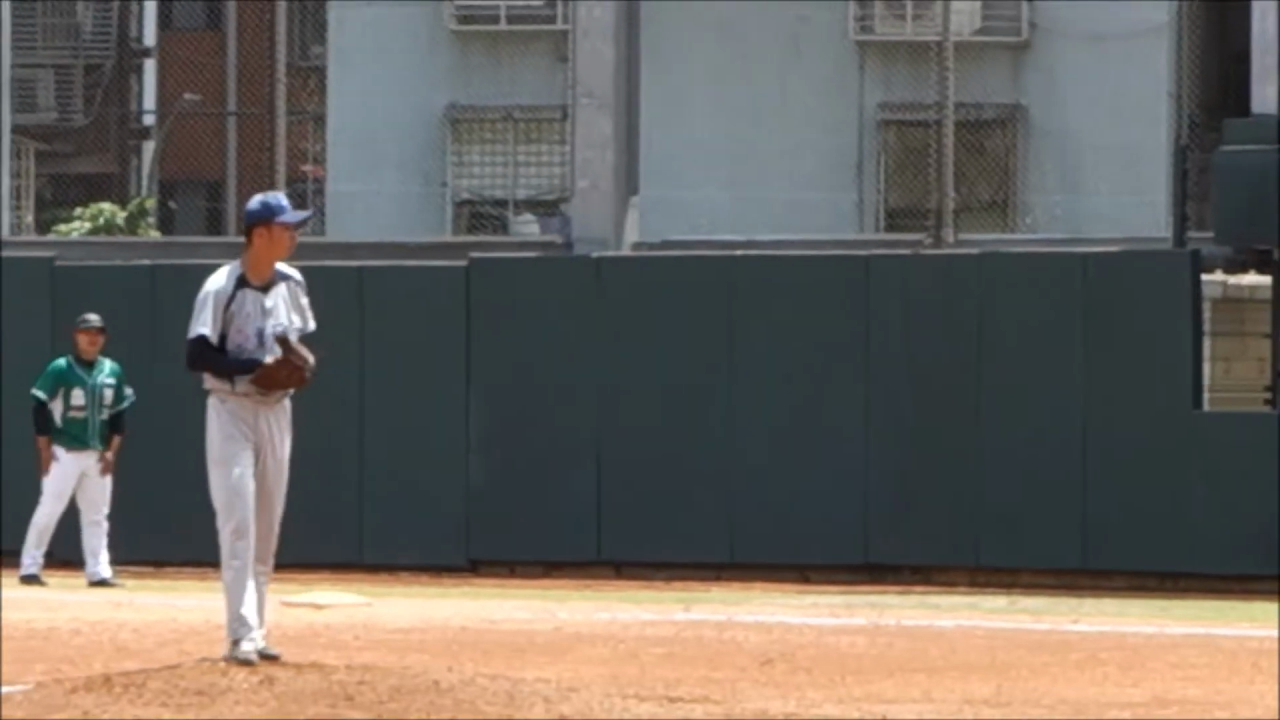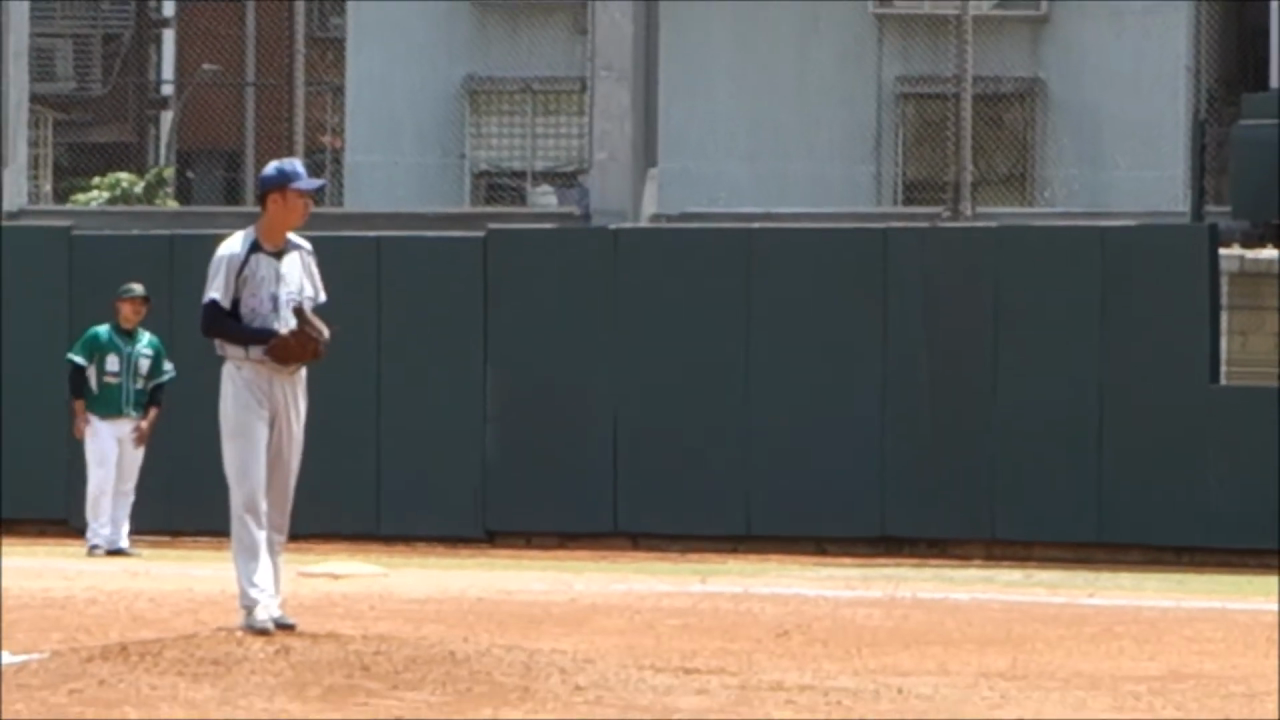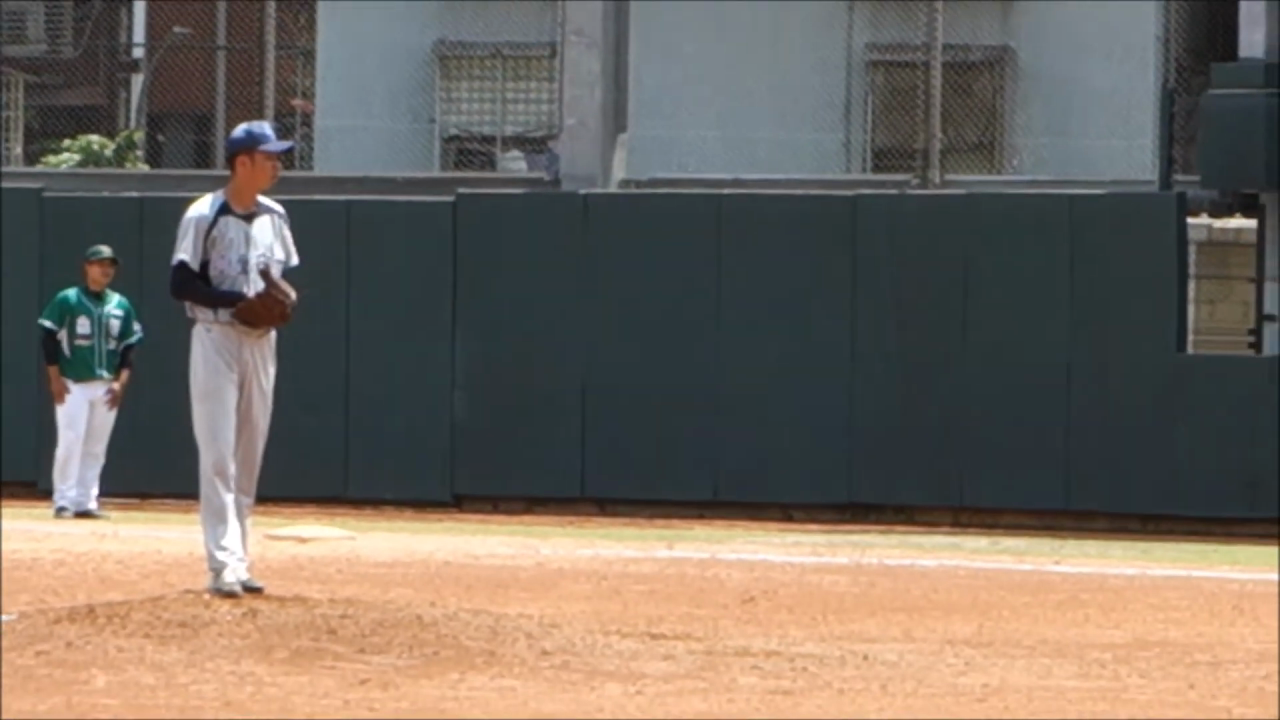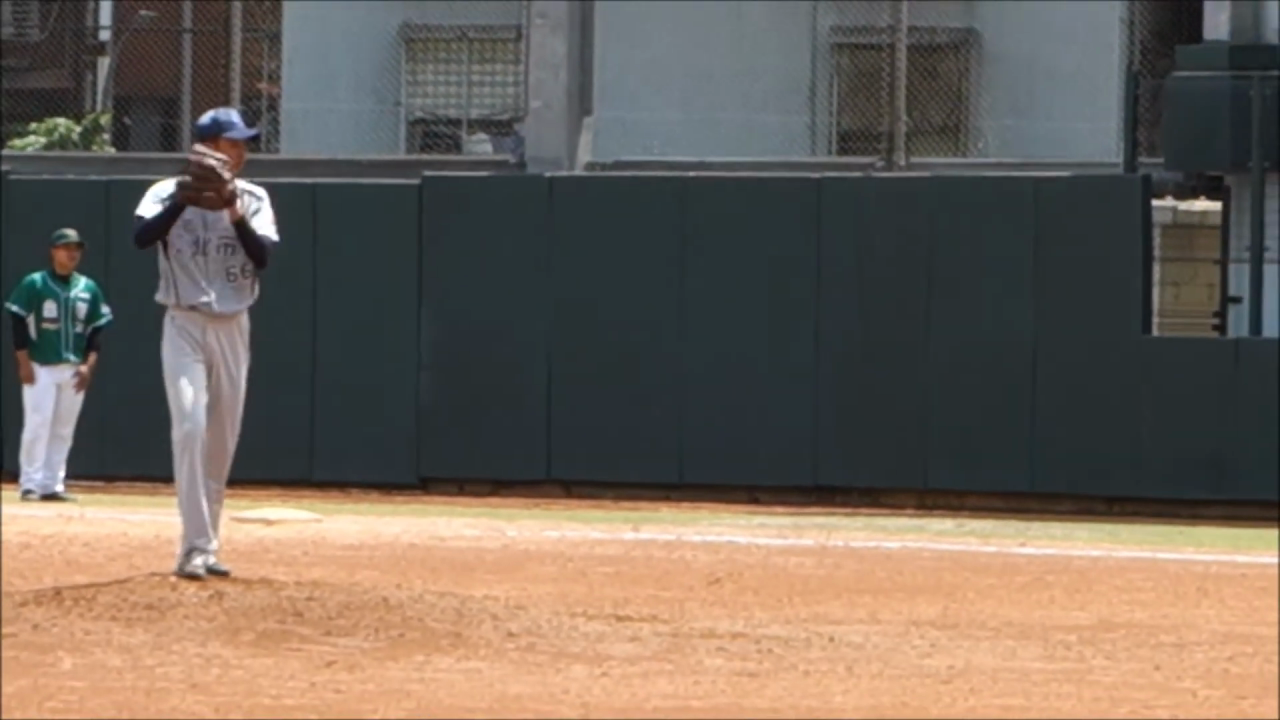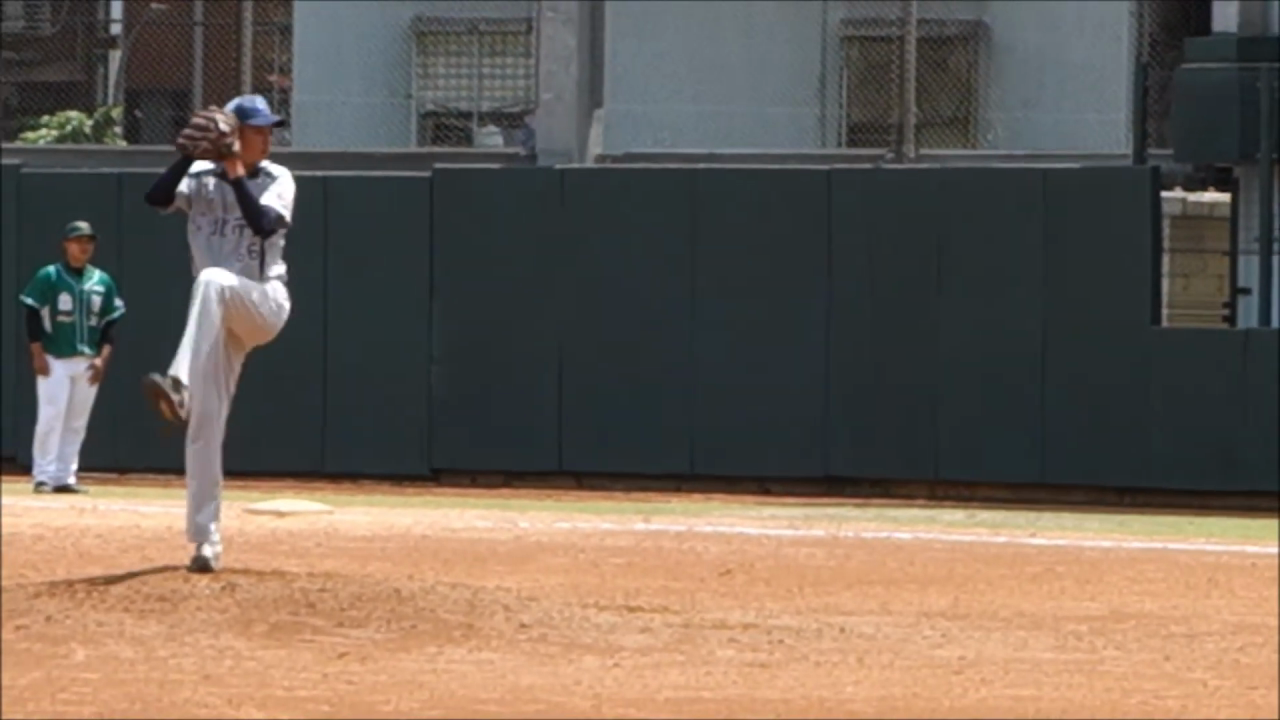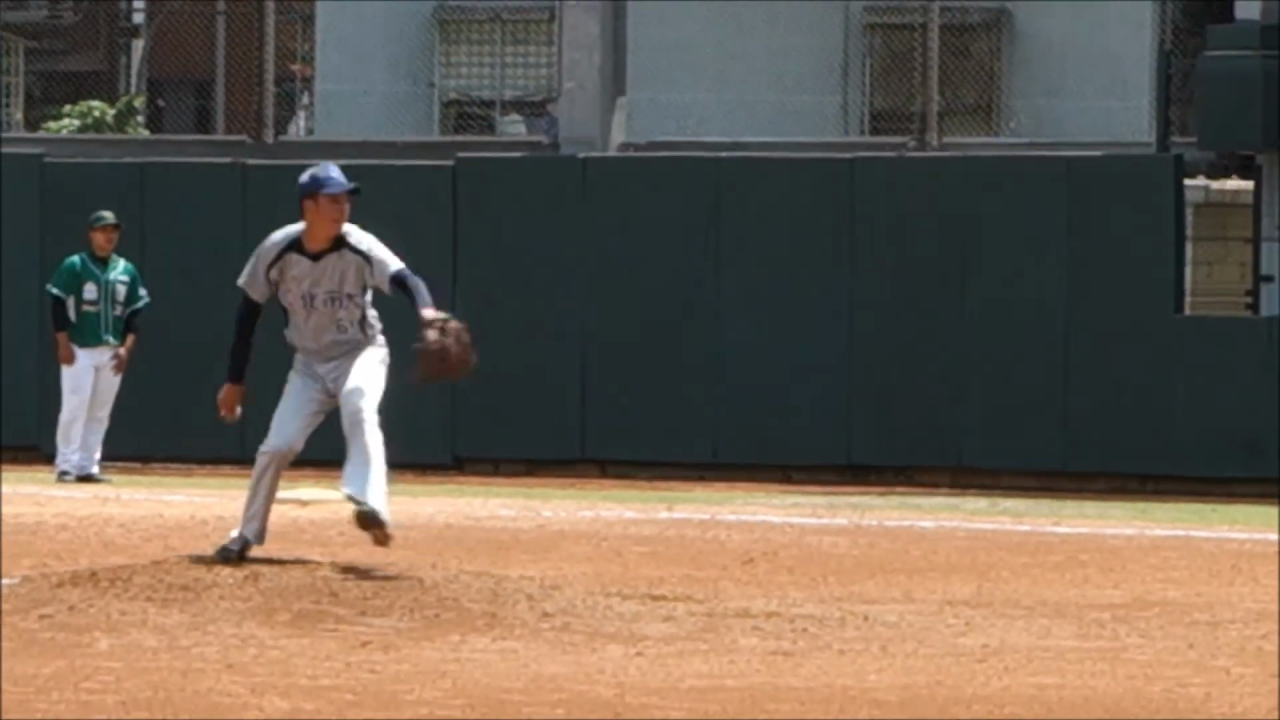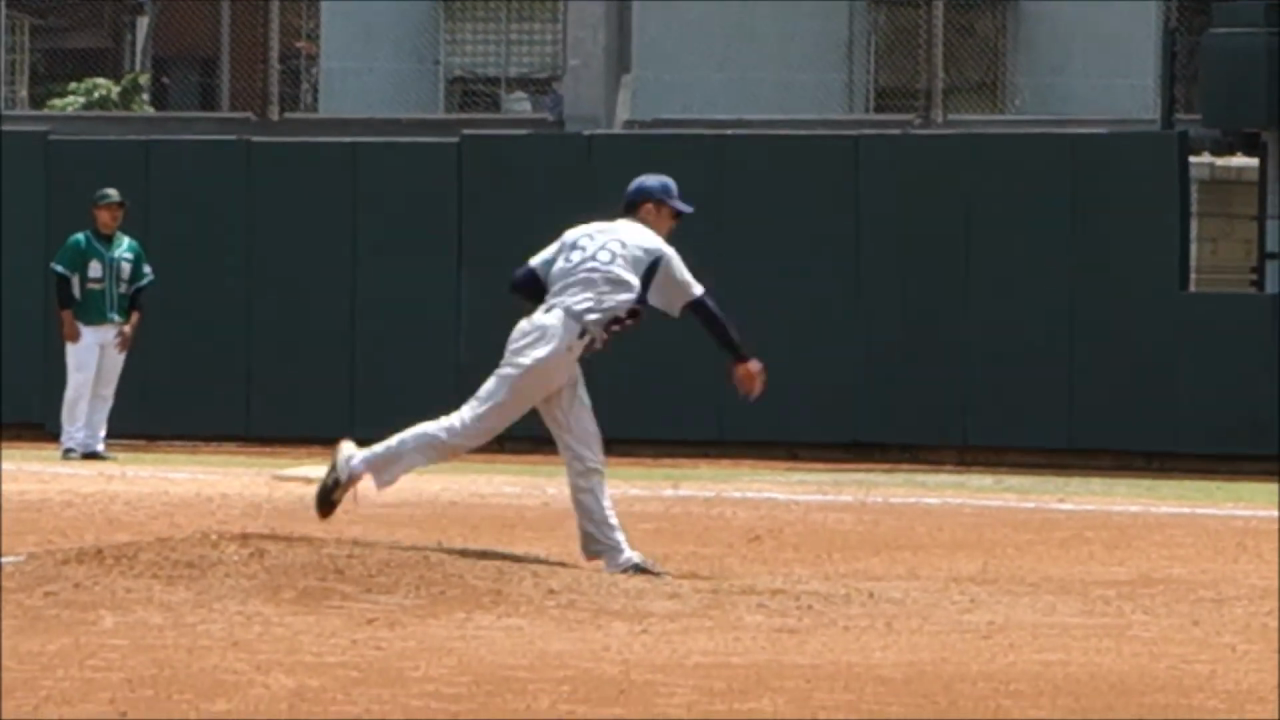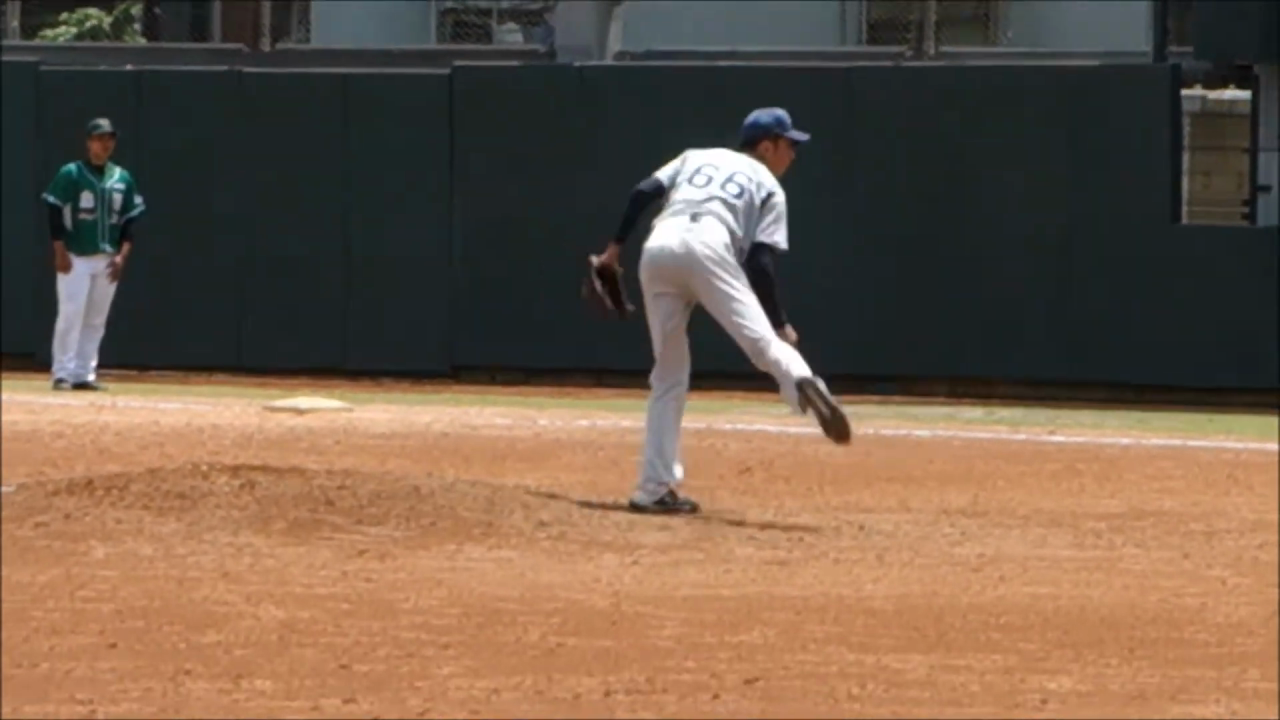
dt=0.5s
person 1, frame 1
left shoulder: (292, 282)
right shoulder: (220, 288)
right elbow: (197, 357)
right wrist: (256, 366)
left hip: (277, 410)
right hip: (231, 411)
left knee: (268, 528)
right knee: (238, 523)
left ankle: (254, 628)
right ankle: (243, 633)
person 1, frame 2
left shoulder: (303, 252)
right shoulder: (234, 253)
right elbow: (211, 323)
right wrist: (271, 336)
left hip: (292, 380)
right hip: (247, 378)
left knee: (281, 495)
right knee: (249, 493)
left ankle: (270, 600)
right ankle: (257, 603)
person 1, frame 3
left shoulder: (275, 216)
right shoulder: (204, 215)
right elbow: (180, 285)
right wrist: (238, 299)
left hip: (261, 344)
right hip: (217, 342)
left knee: (249, 458)
right knee: (218, 456)
left ankle: (237, 562)
right ankle: (224, 565)
person 1, frame 4
left shoulder: (254, 198)
right shoulder: (172, 193)
left elbow: (263, 257)
right elbow: (142, 237)
left wrist: (234, 213)
right wrist: (184, 200)
left hip: (233, 329)
right hip: (184, 327)
left knee: (222, 444)
right knee: (191, 430)
left ankle: (204, 546)
right ankle: (195, 547)
person 1, frame 5
left shoulder: (277, 178)
right shoulder: (200, 177)
left elbow: (263, 225)
right elbow: (155, 198)
left wrist: (237, 174)
right wrist: (190, 154)
left hip: (265, 300)
right hip: (215, 311)
left knee: (211, 281)
right knee: (208, 423)
left ankle: (179, 384)
right ankle: (206, 540)
person 1, frame 6
left shoulder: (359, 247)
right shoulder: (277, 249)
left elbow: (405, 279)
right elbow: (248, 311)
left wrist: (427, 312)
right wrist: (234, 379)
left hip: (361, 354)
right hip: (310, 364)
left knee: (358, 402)
right knee: (276, 449)
left ankle: (370, 505)
right ankle: (249, 534)
person 1, frame 7
left shoulder: (582, 234)
right shoulder: (657, 251)
left elbow: (522, 280)
right elbow: (701, 307)
right wrist: (741, 358)
left hip: (556, 356)
right hip: (549, 346)
left knee: (586, 459)
right knee: (465, 429)
left ankle: (617, 555)
right ankle: (355, 463)
person 1, frame 8
left shoulder: (696, 157)
right shoulder: (765, 186)
left elbow: (641, 195)
right elbow: (760, 260)
left wrist: (614, 247)
right wrist: (781, 324)
left hip: (656, 250)
right hip: (706, 250)
left knee: (669, 376)
right knee: (763, 346)
left ankle: (654, 487)
person 2, frame 1
left shoulder: (113, 371)
right shoulder: (59, 369)
left elbow: (119, 414)
right elbow: (40, 409)
left wrist: (112, 450)
right wrist: (44, 449)
left hip: (98, 455)
right hip: (64, 453)
left knee: (97, 515)
right knee: (49, 509)
left ankle: (99, 572)
right ankle: (30, 567)
person 2, frame 2
left shoulder: (153, 344)
right shoulder: (97, 336)
left elbow: (158, 387)
right elbow: (77, 374)
left wrist: (148, 421)
right wrist: (80, 414)
left hip: (134, 424)
right hip: (99, 421)
left knee: (126, 485)
right knee: (101, 480)
left ankle: (117, 541)
right ankle: (96, 539)
person 2, frame 3
left shoulder: (122, 305)
right shoulder: (67, 299)
left elbow: (129, 347)
right elbow: (49, 339)
left wrist: (121, 381)
right wrist: (55, 379)
left hip: (106, 386)
right hip: (73, 384)
left knee: (96, 448)
right knee: (70, 443)
left ankle: (85, 502)
right ankle: (64, 501)
person 2, frame 4
left shoulder: (89, 288)
right shoulder: (34, 283)
left elbow: (96, 330)
right elbow: (18, 323)
left wrist: (89, 365)
right wrist: (24, 362)
left hip: (74, 369)
right hip: (40, 367)
left knee: (64, 430)
right knee: (37, 426)
left ankle: (52, 485)
right ankle: (30, 484)
person 2, frame 5
left shoulder: (103, 281)
right shoulder: (48, 276)
left elbow: (110, 323)
right elbow: (33, 316)
left wrist: (103, 357)
right wrist: (38, 354)
left hip: (88, 362)
right hip: (54, 359)
left knee: (77, 423)
right knee: (50, 419)
left ankle: (65, 476)
right ankle: (43, 476)
person 2, frame 6
left shoulder: (128, 270)
right shoulder: (73, 265)
left elbow: (134, 312)
right elbow: (58, 305)
left wrist: (127, 347)
right wrist: (63, 344)
left hip: (112, 352)
right hip: (79, 349)
left knee: (100, 413)
right knee: (74, 408)
left ankle: (88, 466)
right ankle: (66, 465)
person 2, frame 7
left shoulder: (132, 248)
right shoulder: (78, 243)
left elbow: (139, 290)
right elbow: (62, 283)
left wrist: (131, 325)
right wrist: (68, 322)
left hip: (116, 330)
right hip: (84, 327)
left knee: (105, 390)
right knee: (79, 385)
left ankle: (93, 443)
right ankle: (71, 442)
person 2, frame 8
left shoulder: (123, 178)
right shoulder: (69, 174)
left elbow: (130, 220)
right elbow: (54, 214)
left wrist: (123, 255)
right wrist: (60, 252)
left hip: (108, 260)
right hip: (75, 257)
left knee: (96, 321)
right knee: (70, 317)
left ankle: (84, 374)
right ankle: (62, 373)
